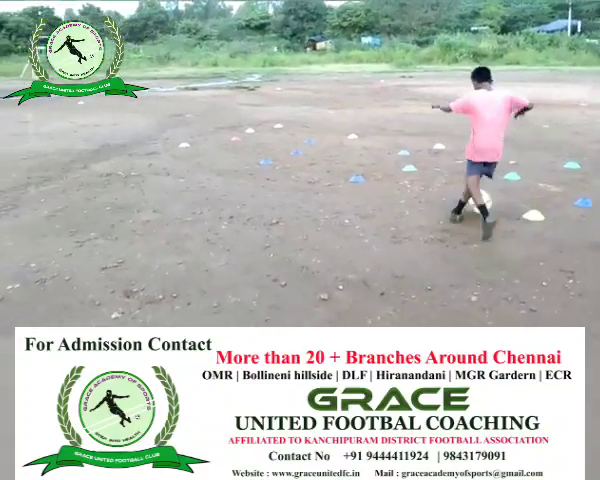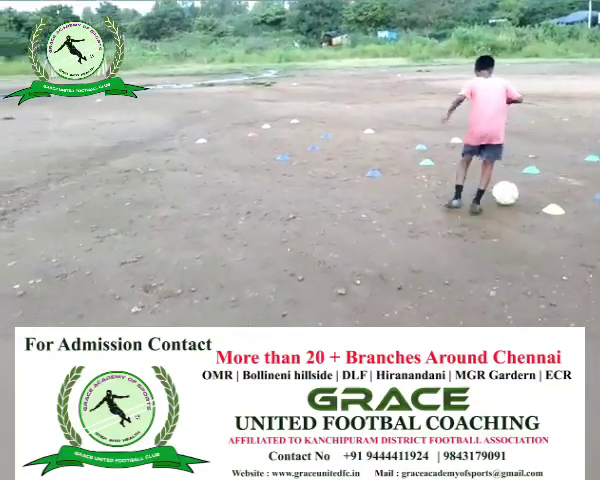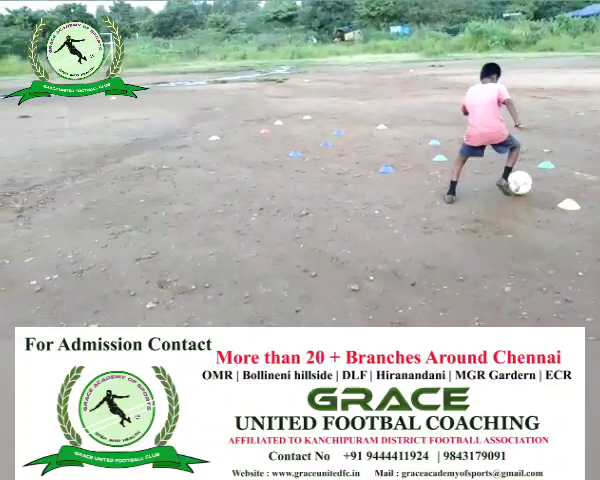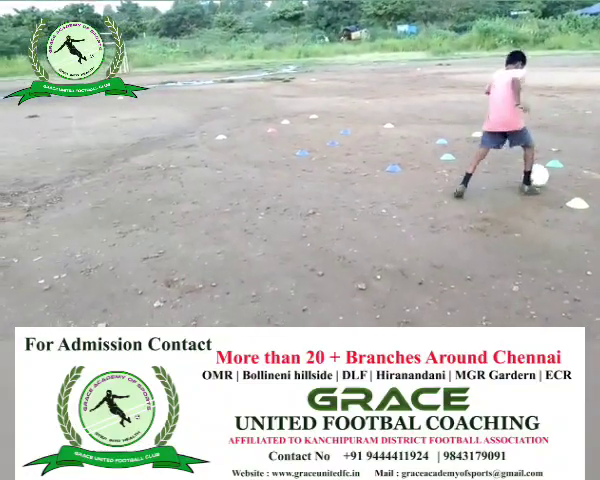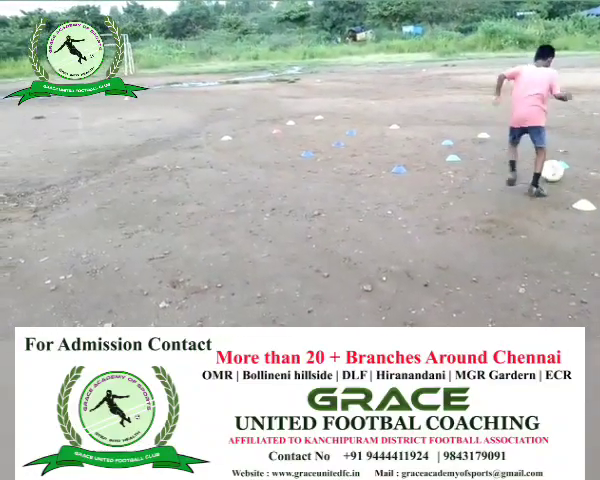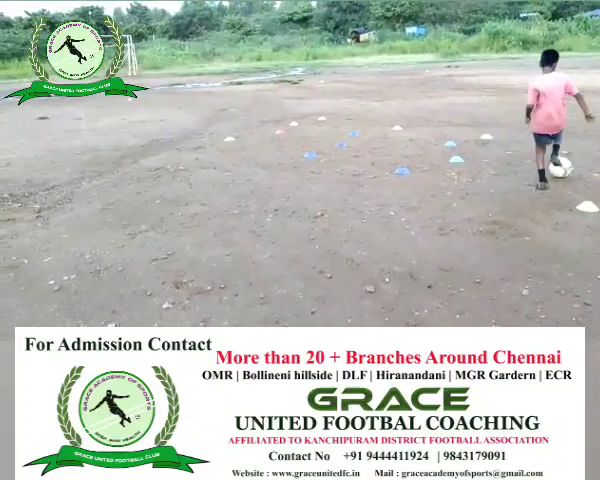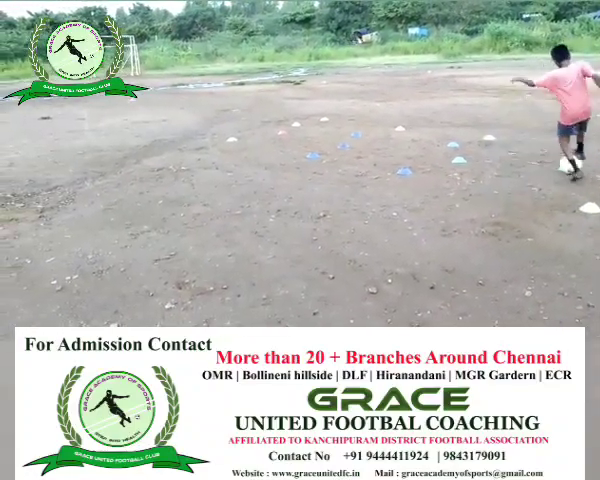
dt=0.2s
person 1, frame 1
left shoulder: (471, 98)
right shoulder: (505, 96)
left elbow: (449, 108)
right elbow: (529, 105)
left wrist: (438, 106)
right wrist: (519, 112)
left hip: (477, 150)
right hip: (495, 150)
left knee: (472, 184)
right knee: (473, 181)
left ankle: (487, 217)
right ankle: (457, 212)
person 1, frame 2
left shoulder: (473, 83)
right shoulder: (502, 83)
left elbow: (460, 98)
right elbow: (519, 99)
left wrist: (448, 113)
right wrist: (506, 101)
left hip: (476, 132)
right hip: (496, 134)
left knee: (464, 162)
right knee: (488, 166)
left ankle: (457, 198)
right ankle: (476, 202)
person 1, frame 3
left shoulder: (472, 90)
right shoulder: (499, 88)
left elbow: (465, 111)
right elbow: (508, 102)
right wrist: (516, 121)
left hip: (474, 134)
right hip: (497, 132)
left knee: (460, 160)
right knee: (515, 147)
left ankle: (451, 193)
right ankle: (504, 179)
person 1, frame 4
left shoulder: (496, 75)
right shoulder: (519, 72)
left elbow: (488, 91)
right elbow: (515, 81)
right wrist: (518, 102)
left hip: (493, 123)
right hip: (513, 121)
left knee: (480, 155)
right knee: (529, 147)
left ankle: (463, 185)
right ankle: (527, 184)
person 1, frame 5
left shoulder: (521, 69)
right shoulder: (551, 74)
left elbow: (502, 76)
right elbow: (558, 95)
left wrist: (497, 94)
right wrist: (566, 96)
left hip: (517, 117)
right hip: (536, 118)
left knee: (513, 145)
right knee: (541, 151)
left ankle: (512, 171)
right ankle: (534, 186)
person 1, frame 6
left shoulder: (535, 82)
right shoulder: (563, 78)
left elbow: (530, 106)
right elbow: (577, 94)
left wrist: (528, 116)
right wrist: (587, 112)
left hip: (540, 125)
right hip: (558, 123)
left knee: (540, 148)
right knee: (557, 138)
left ankle: (542, 180)
right ankle: (555, 154)
person 1, frame 7
left shoulder: (554, 75)
right shoulder: (581, 65)
left elbow: (533, 83)
left wrist: (520, 79)
left hip: (570, 115)
right hip: (585, 112)
left knee: (564, 141)
right knee: (581, 131)
left ankle: (576, 170)
right ankle: (580, 151)
